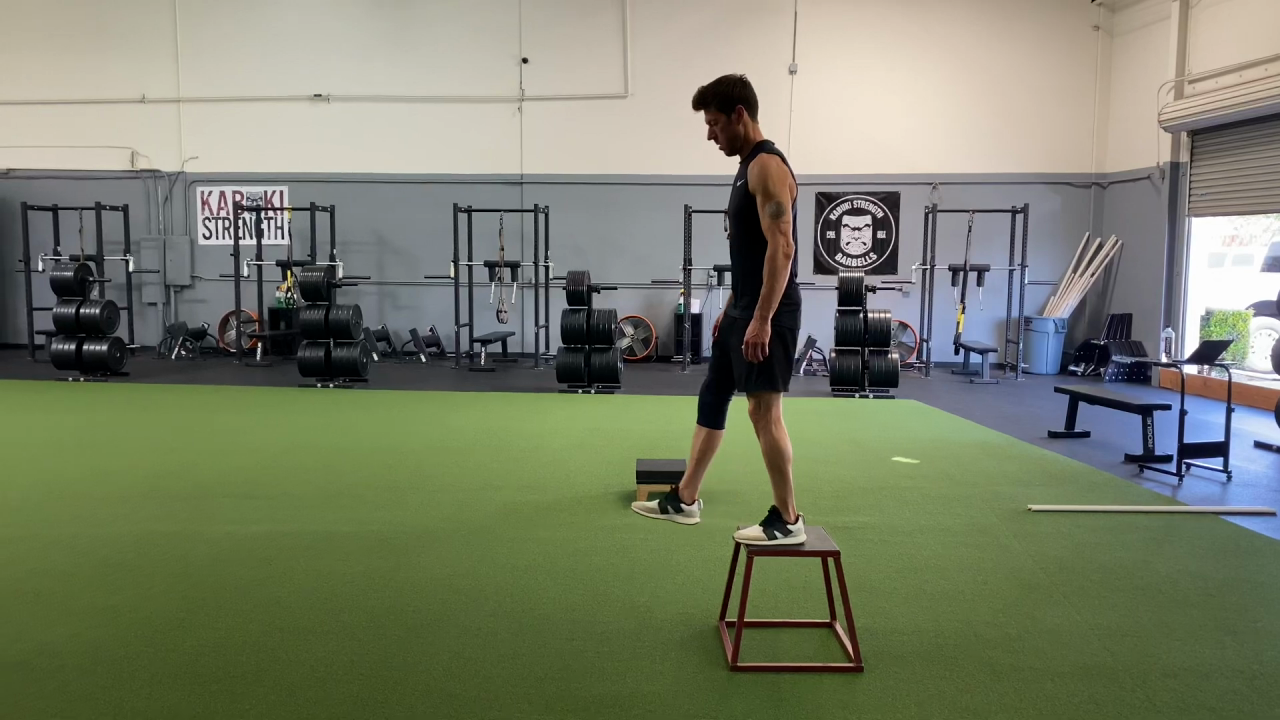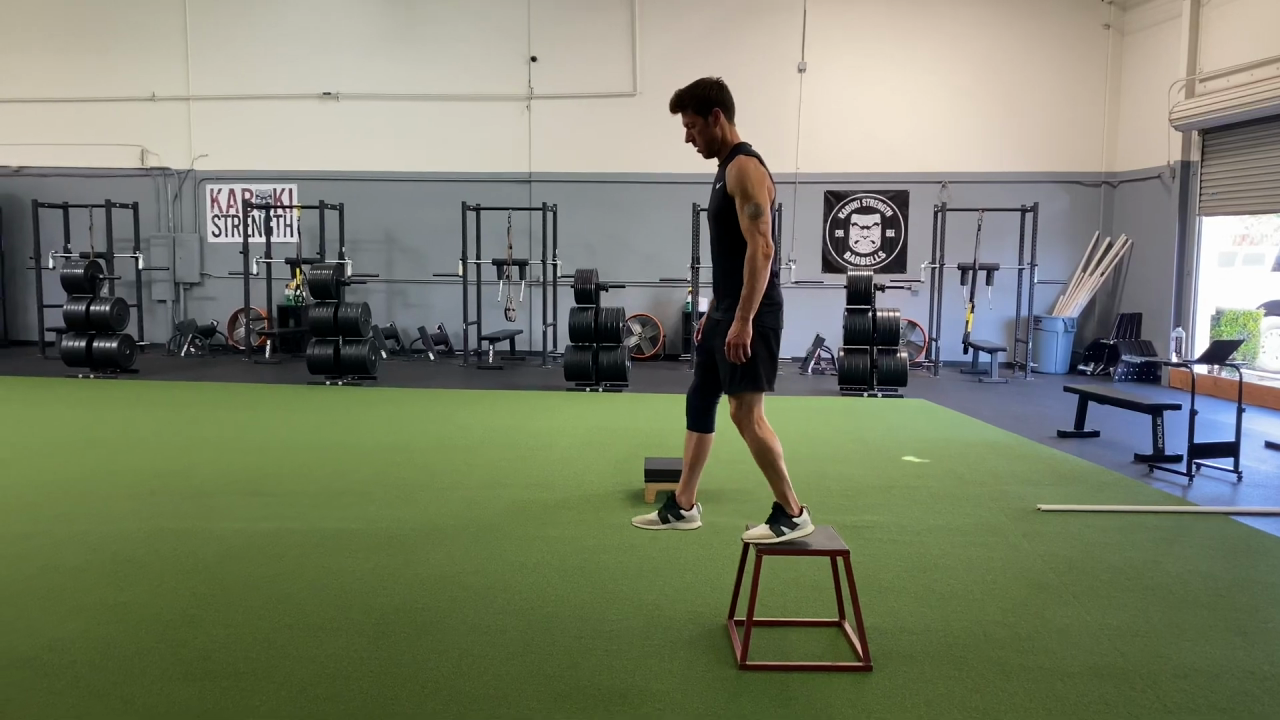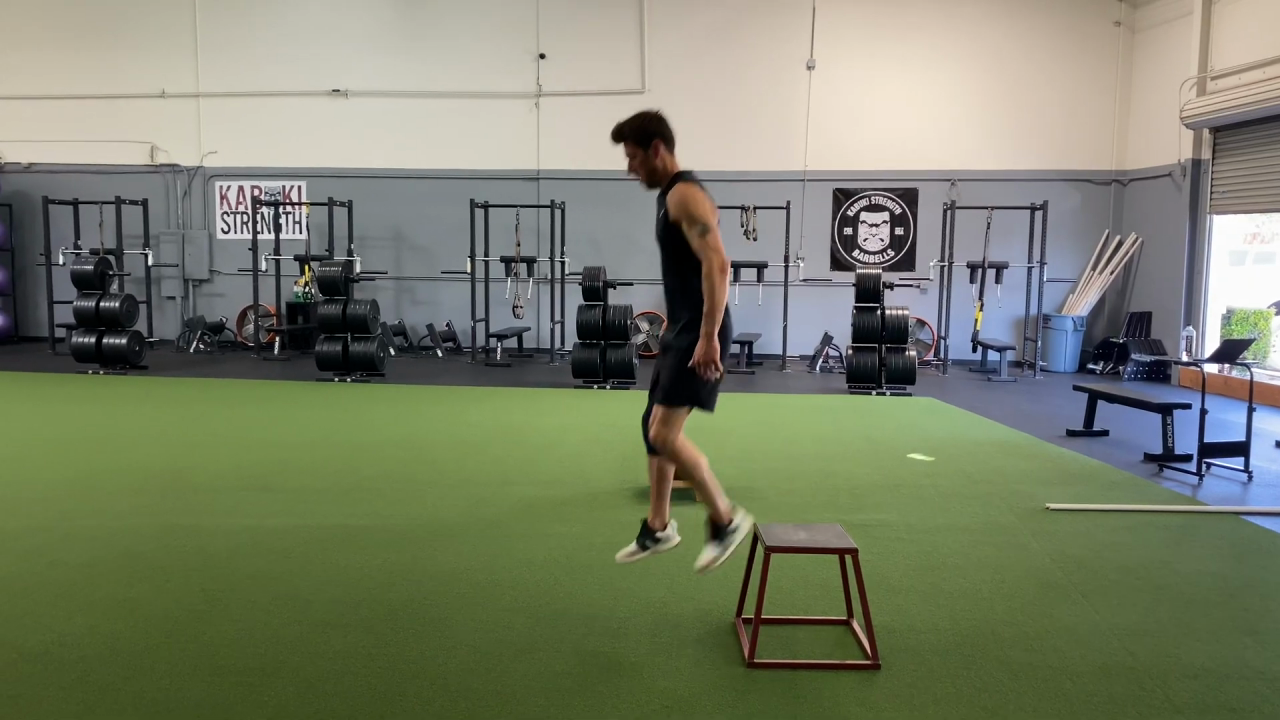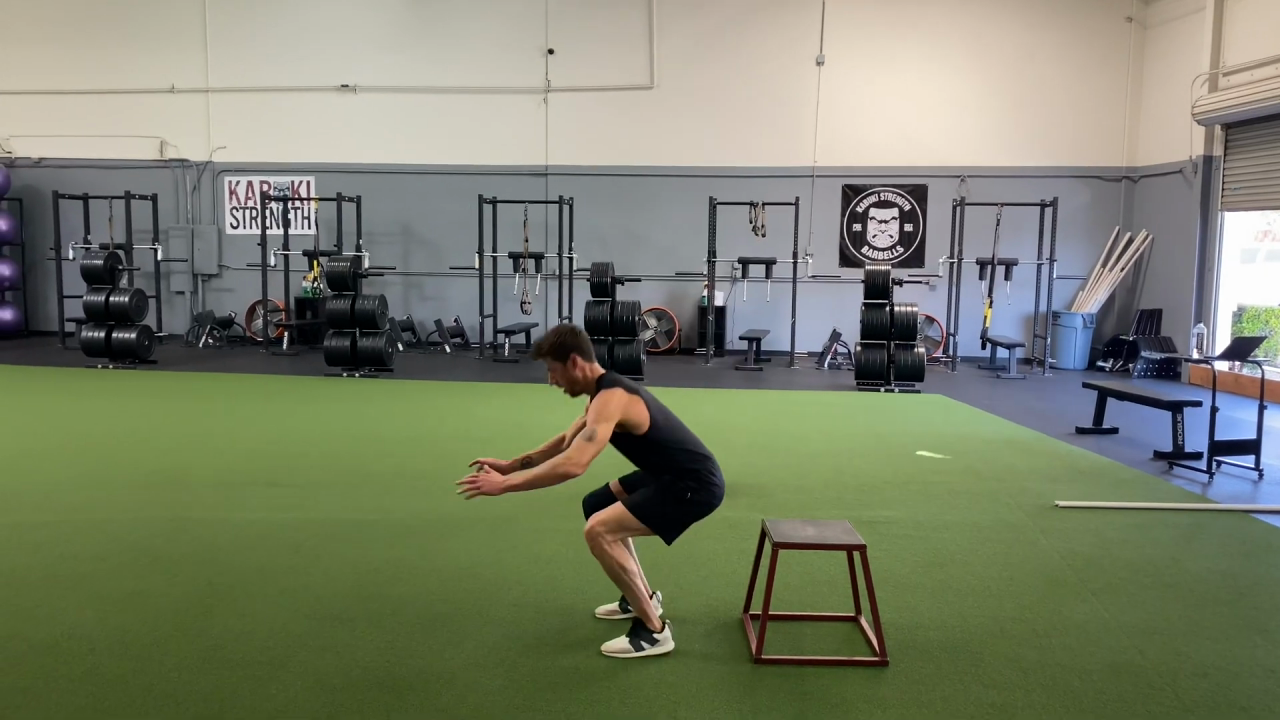
dt=0.4s
person 1, frame 1
left shoulder: (767, 166)
right shoulder: (749, 167)
left elbow: (781, 249)
left wrist: (762, 321)
right wrist: (731, 310)
left hip: (768, 313)
right hip: (744, 310)
left knee: (764, 413)
right knee: (712, 399)
left ankle: (786, 521)
right ankle: (684, 499)
person 1, frame 2
left shoulder: (744, 168)
right shoulder: (727, 169)
left elbow: (761, 249)
left wrist: (742, 321)
right wrist: (714, 313)
left hip: (749, 314)
right hip: (725, 312)
left knee: (746, 414)
right knee: (699, 402)
left ankle: (791, 514)
right ankle: (683, 506)
person 1, frame 3
left shoulder: (684, 194)
right shoulder: (672, 193)
left elbow: (716, 265)
left wrist: (709, 336)
left hip: (699, 334)
right hip: (683, 330)
left knee: (664, 434)
right knee: (653, 425)
left ankle: (725, 519)
right ankle: (658, 527)
person 1, frame 4
left shoulder: (608, 401)
right shoulder: (608, 391)
left elbow: (572, 465)
right elbow: (567, 442)
left wrist: (505, 486)
right wrist: (510, 466)
left hip: (696, 484)
right hip: (680, 473)
left knee: (598, 531)
right knee: (598, 509)
left ankle: (653, 631)
right ankle: (642, 596)
